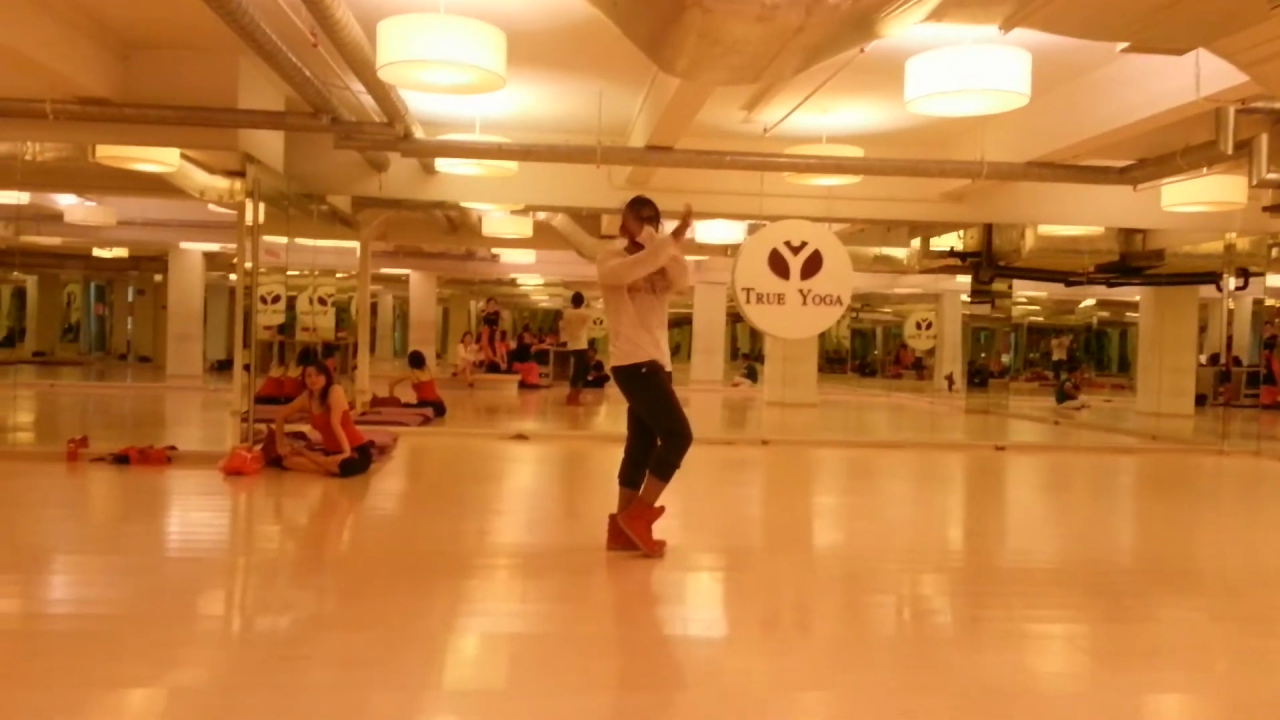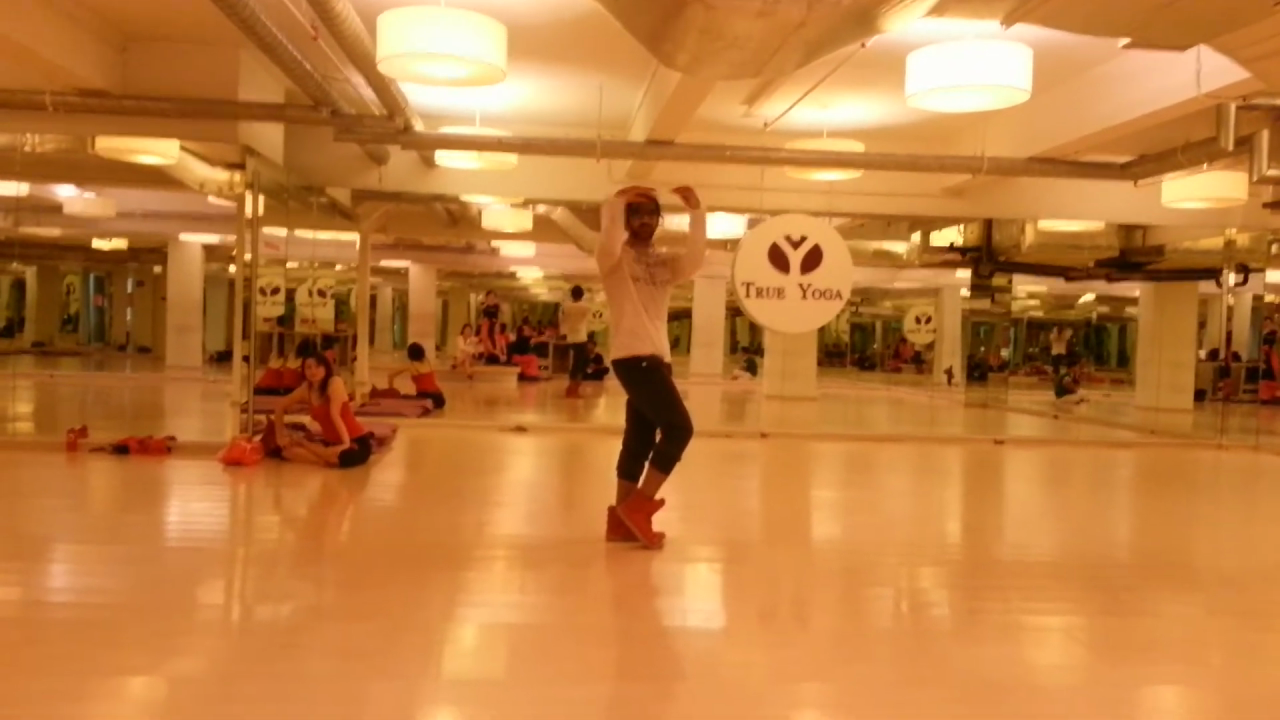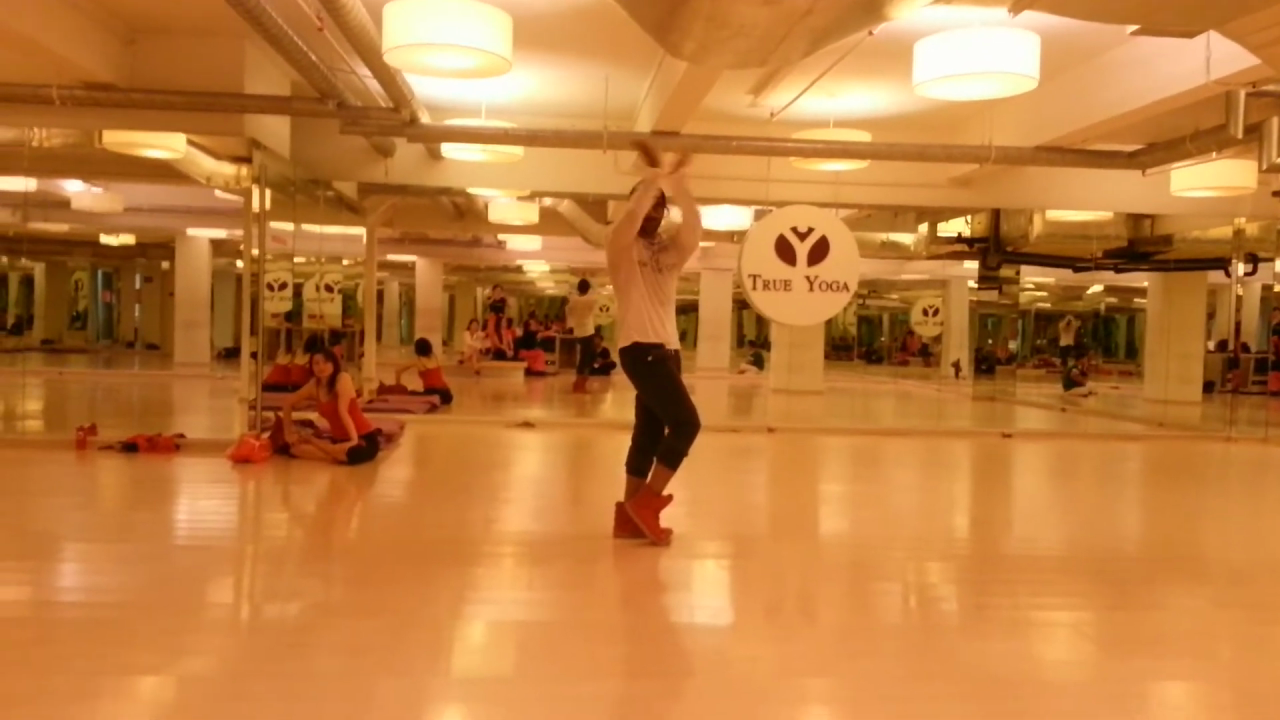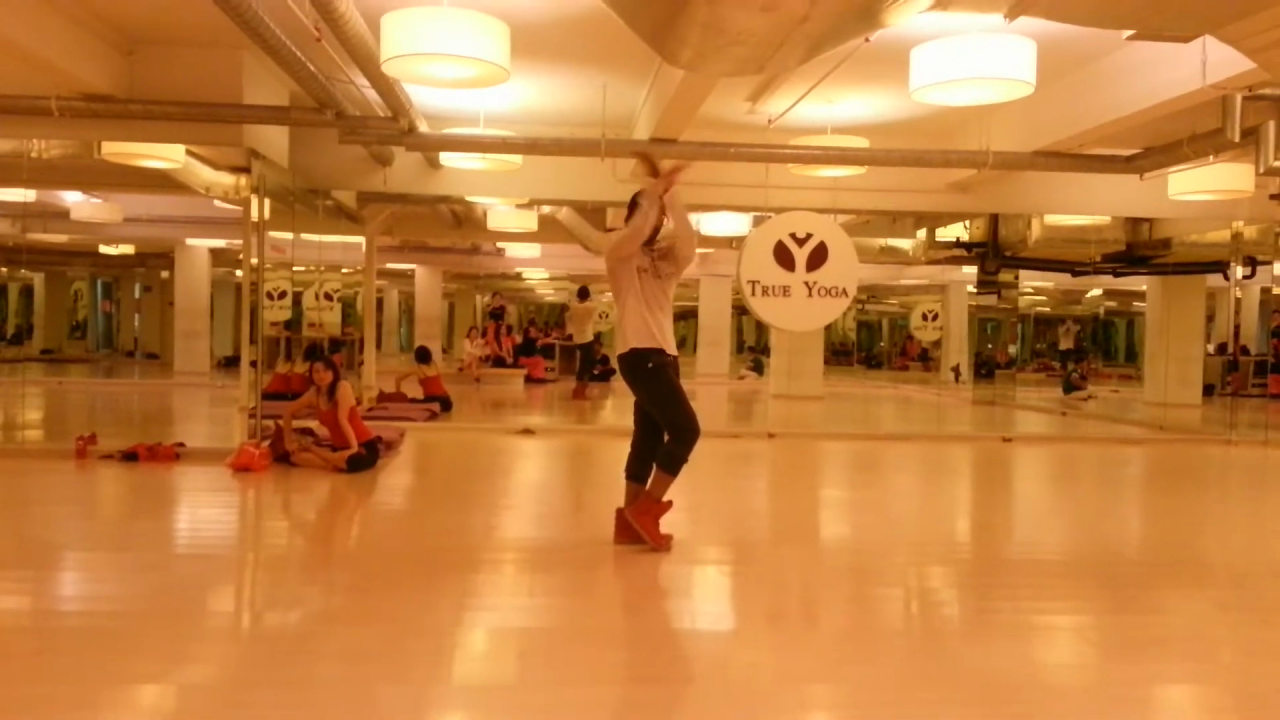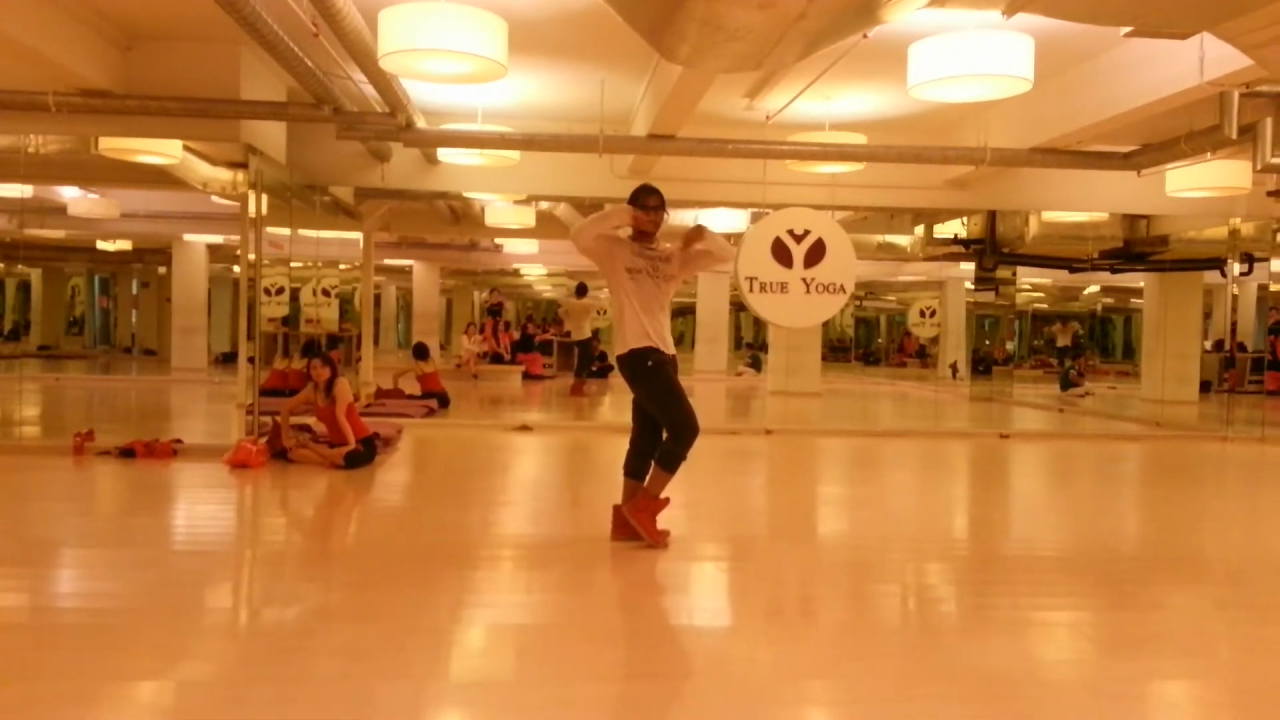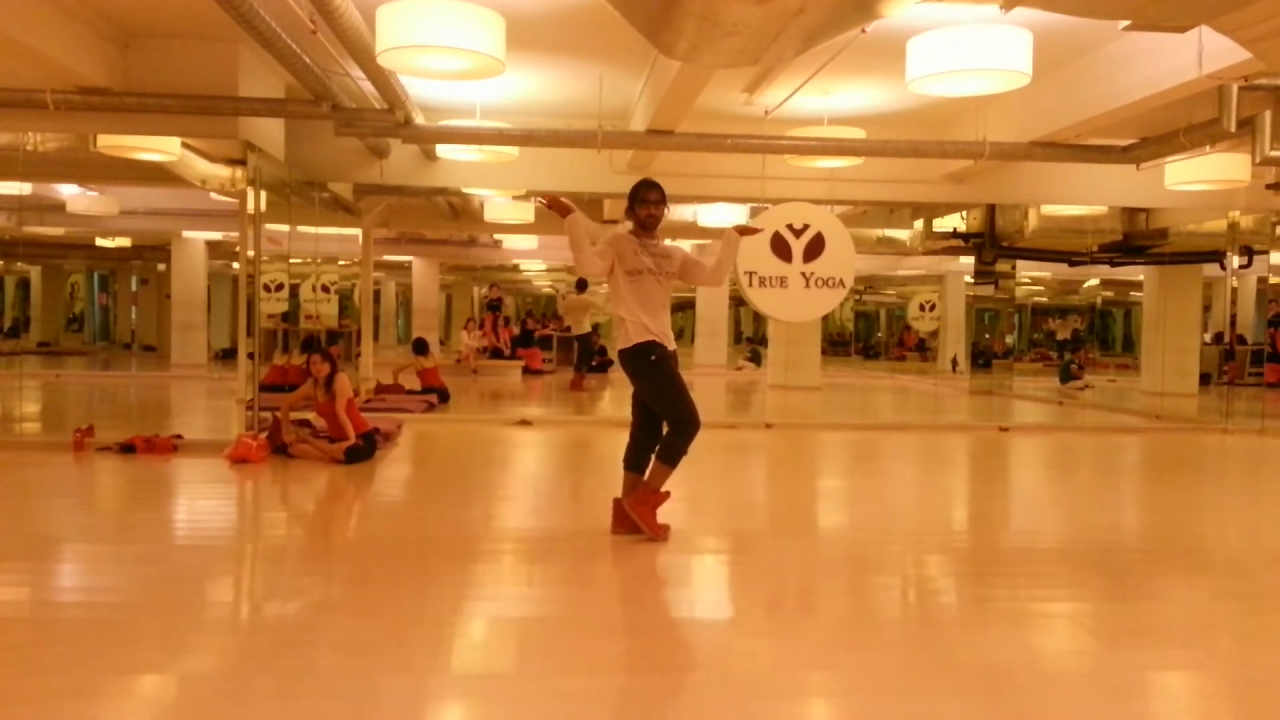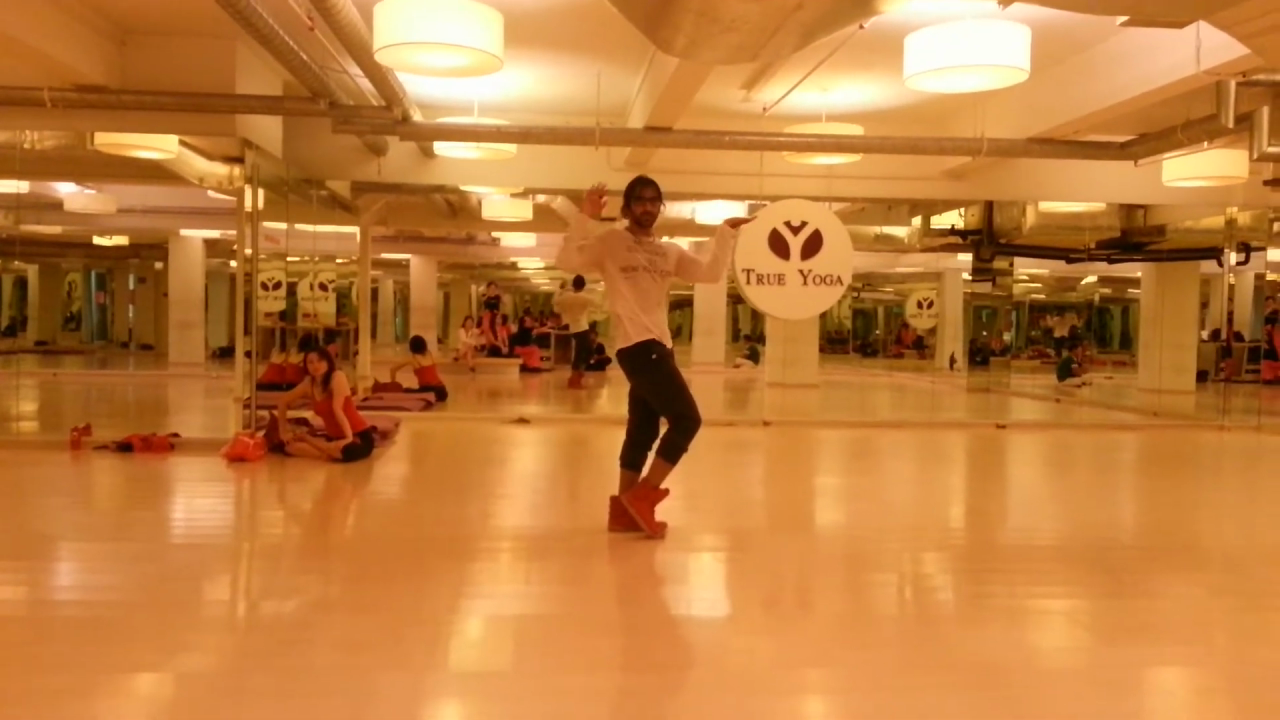
dt=0.3s
person 1, frame 1
left shoulder: (660, 264)
right shoulder: (613, 260)
left elbow: (680, 277)
right elbow: (627, 270)
left wrist: (659, 239)
right wrist: (664, 242)
left hip: (657, 363)
right hip: (632, 363)
left knee: (642, 446)
right knee: (677, 435)
left ankle: (621, 527)
right ankle: (638, 514)
person 1, frame 2
left shoulder: (667, 259)
right shoulder: (615, 257)
left elbow: (693, 261)
right elbow: (608, 247)
left wrist: (696, 215)
right wrist: (616, 202)
left hip: (655, 357)
right hip: (632, 356)
left knee: (640, 439)
right knee: (678, 426)
left ankle: (624, 513)
right ankle: (642, 505)
person 1, frame 3
left shoulder: (673, 246)
right shoulder: (622, 245)
left elbow: (693, 226)
right elbow: (628, 218)
left wrist: (675, 178)
right wrist: (656, 177)
left hip: (667, 348)
right hip: (640, 348)
left knee: (649, 433)
right knee: (686, 422)
left ankle: (630, 514)
right ankle: (647, 501)
person 1, frame 4
left shoulder: (671, 256)
right shoulder: (621, 251)
left elbow: (689, 237)
right elbow: (638, 229)
left wrist: (667, 191)
right wrist: (655, 192)
left hip: (665, 355)
right hip: (638, 353)
left knee: (649, 439)
right knee: (685, 429)
left ankle: (630, 520)
right ankle: (646, 507)
person 1, frame 5
left shoulder: (676, 256)
right shoulder: (615, 249)
left elbow: (724, 255)
right elbow: (581, 235)
left wrist: (700, 233)
right wrist: (622, 213)
left hip: (663, 353)
right hip: (638, 353)
left knee: (647, 437)
right knee: (684, 427)
left ankle: (627, 517)
right ankle: (644, 505)
person 1, frame 6
left shoulder: (674, 254)
right shoulder: (617, 243)
left elbow: (715, 277)
right elbow: (588, 267)
left wrist: (732, 237)
right wrist: (572, 218)
left hip: (663, 349)
right hip: (639, 348)
left knee: (647, 432)
right knee: (686, 421)
left ankle: (627, 511)
right ankle: (644, 498)
person 1, frame 7
left shoulder: (670, 252)
right shoulder: (611, 240)
left elbow: (712, 274)
right elbow: (569, 261)
left wrist: (726, 232)
right wrist: (585, 217)
left hip: (659, 346)
right hip: (637, 346)
left knee: (643, 430)
right knee: (686, 418)
left ankle: (624, 508)
right ankle: (643, 495)
